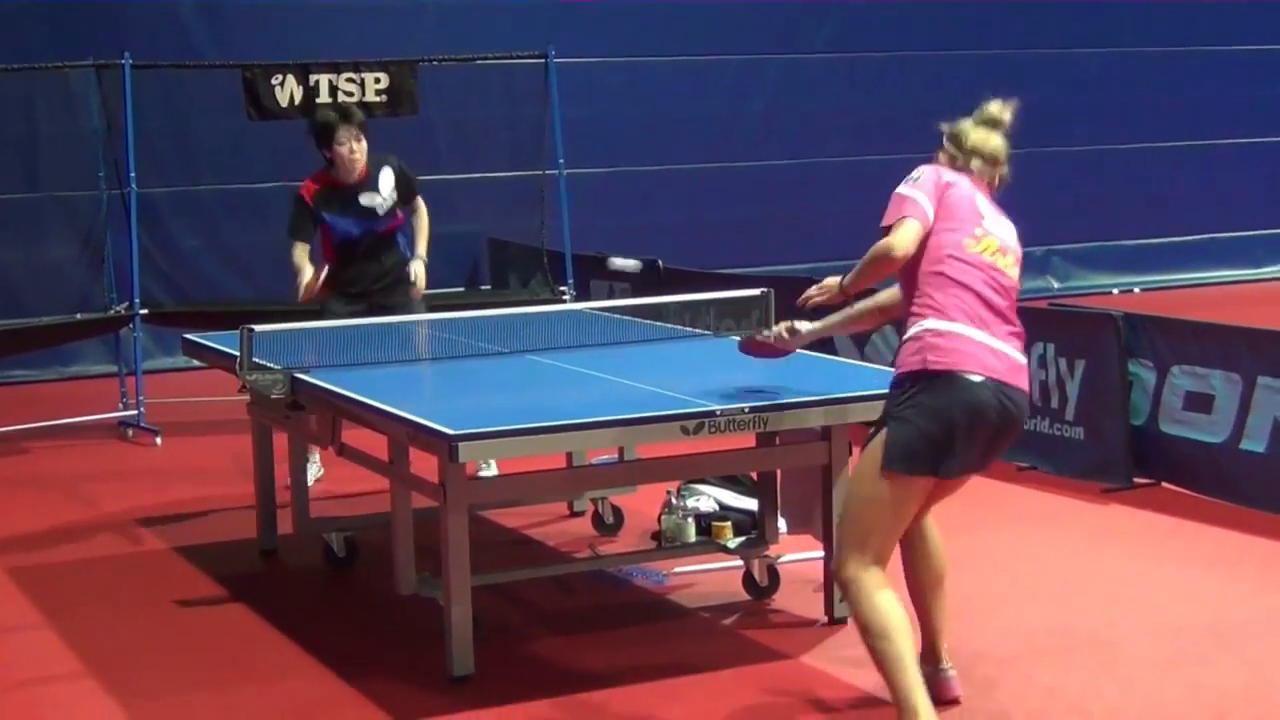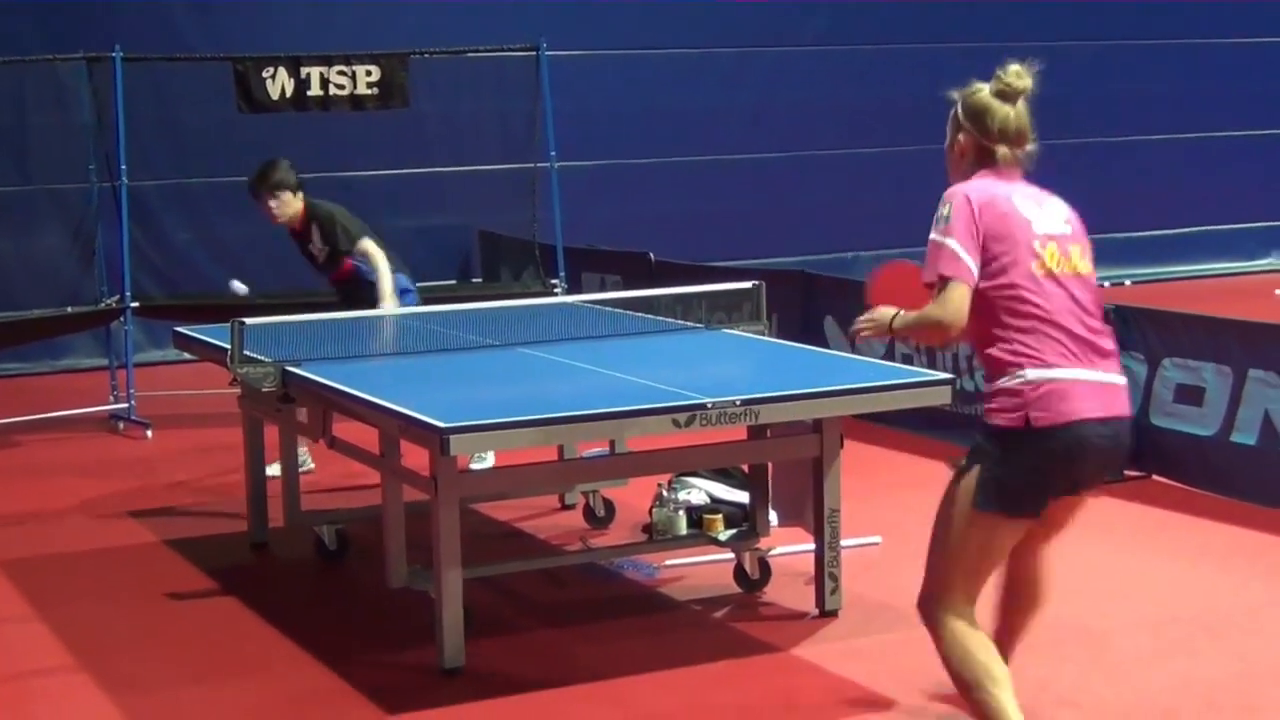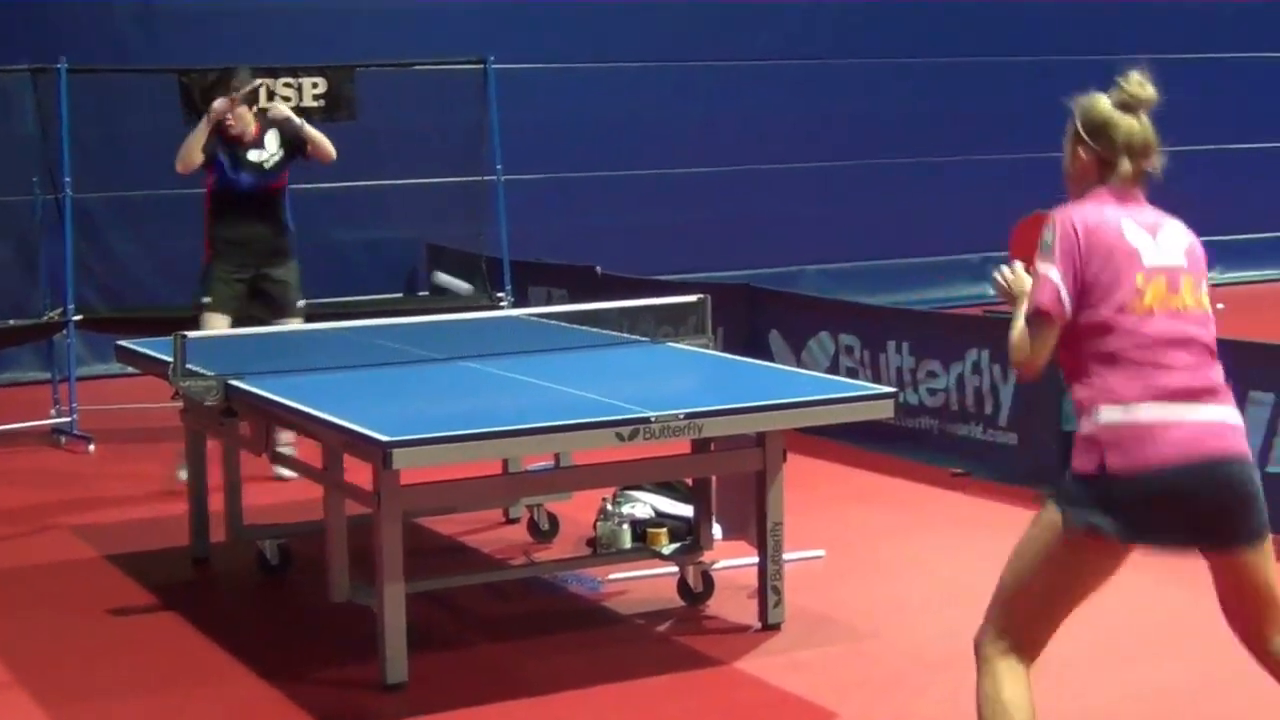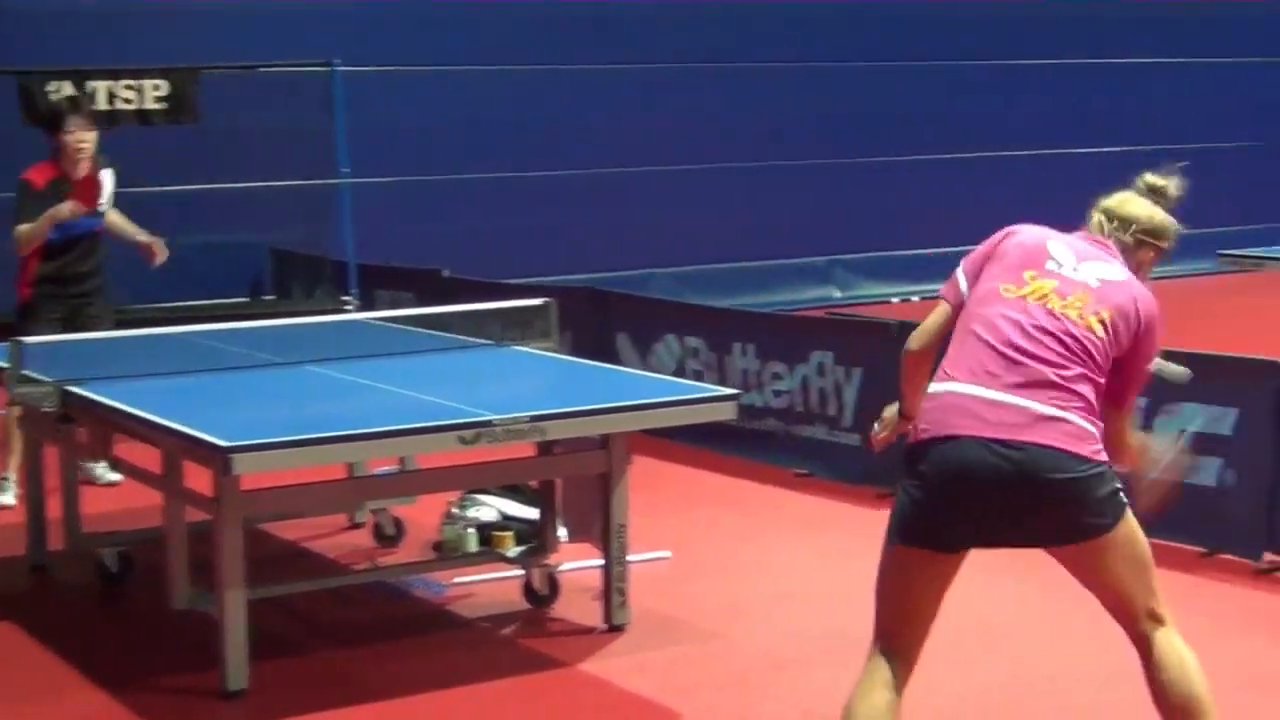
dt=0.4s
person 1, frame 1
left shoulder: (932, 178)
right shoulder: (1001, 223)
left elbow: (899, 252)
right elbow: (906, 298)
left wrist: (841, 287)
right wrist: (814, 329)
left hip: (946, 378)
right hip: (1005, 390)
left knee: (859, 567)
right knee: (908, 518)
person 1, frame 2
left shoulder: (968, 198)
right shoulder: (1058, 210)
left elbow: (949, 321)
left wrist: (896, 321)
right wrist: (917, 314)
left hip: (1040, 417)
right hip: (1107, 416)
left knee: (945, 608)
right knee: (1023, 545)
person 1, frame 3
left shoulder: (1073, 224)
right shoulder: (1185, 239)
left elbow: (1030, 359)
left wrist: (1022, 298)
left hip: (1125, 465)
right hip: (1224, 461)
left knee: (1001, 646)
person 1, frame 4
left shoulder: (1014, 239)
right shoulder: (1137, 300)
left elbow: (920, 348)
left wrist: (907, 412)
right wrist: (1142, 474)
left hip: (954, 448)
right hip: (1065, 458)
left knee: (889, 658)
right knee: (1152, 628)
person 2, frame 1
left shoulder: (389, 171)
right shoulder: (310, 194)
left elbow: (419, 210)
right elbow: (300, 247)
left wrist: (420, 260)
right wrist: (306, 275)
left hip: (396, 285)
right hip: (345, 293)
right ankle: (311, 459)
person 2, frame 2
left shoulder: (331, 217)
right shoulder: (297, 232)
left elbow: (374, 253)
left wrist: (387, 303)
left hip: (393, 300)
right hip: (354, 306)
right ankle: (301, 454)
person 2, frame 3
left shoulder: (278, 133)
right shoulder: (216, 139)
left elbow: (327, 154)
right elbow: (183, 166)
left wrist: (293, 120)
right wrist: (209, 119)
left hip: (277, 257)
right hip: (228, 257)
left ankle: (283, 441)
person 2, frame 4
left shoulder: (104, 172)
right shoulder: (35, 181)
left wrist: (142, 237)
right wrist: (54, 216)
left hip: (88, 291)
right hip: (43, 295)
left ankle: (90, 457)
